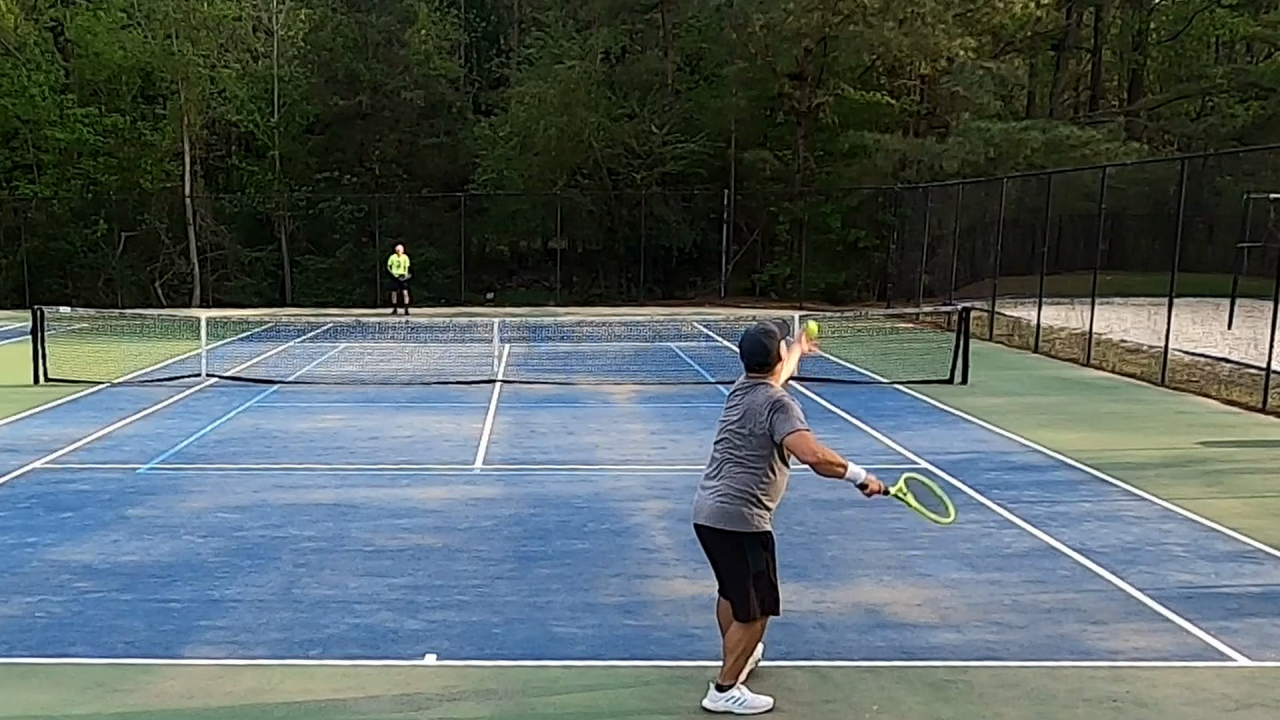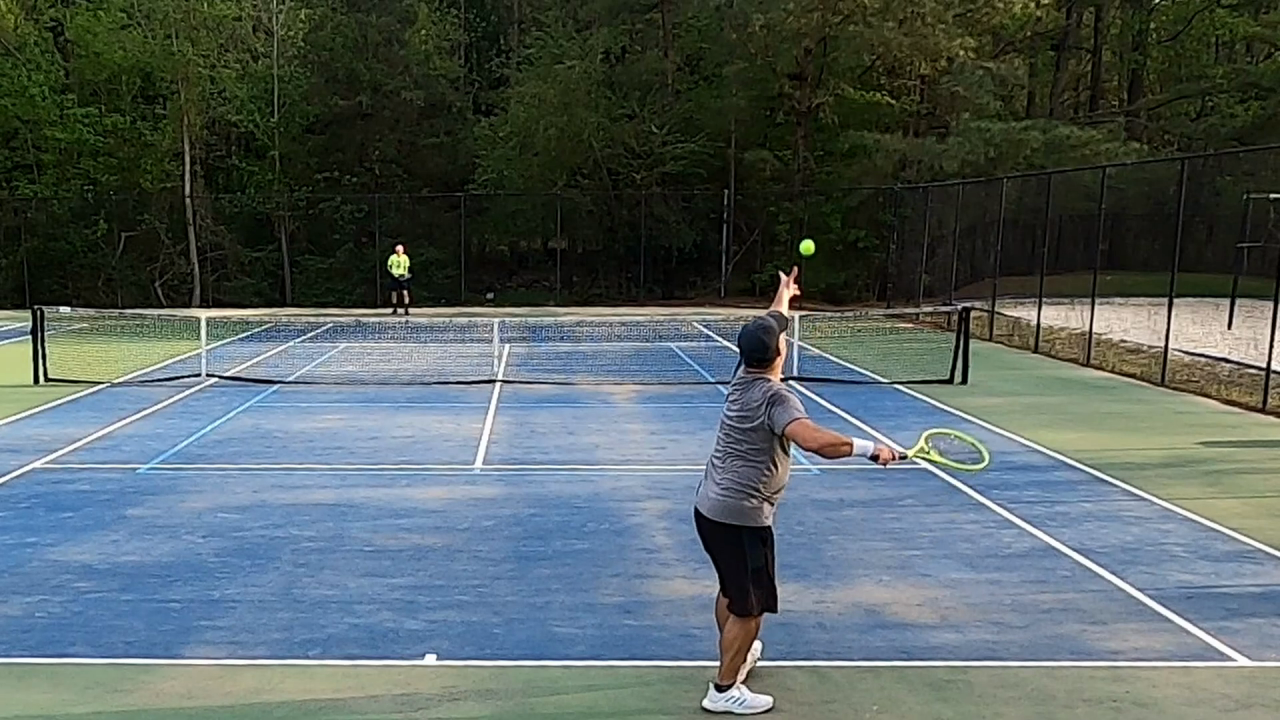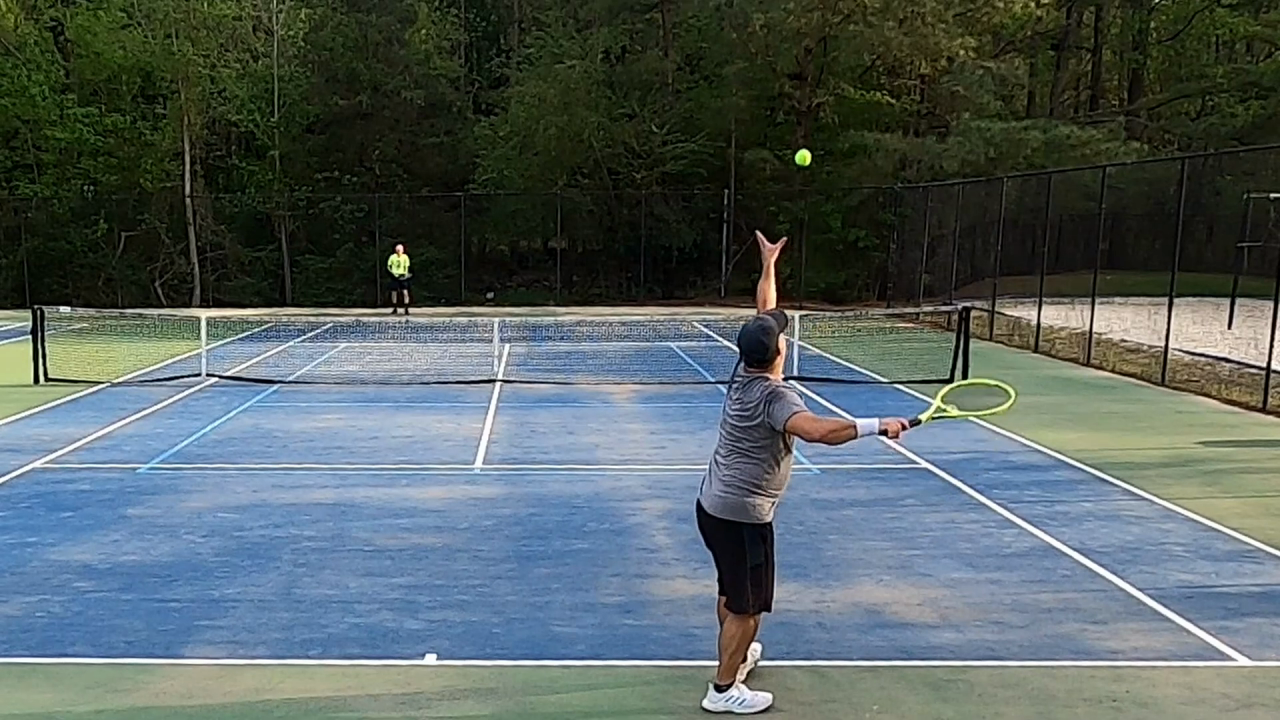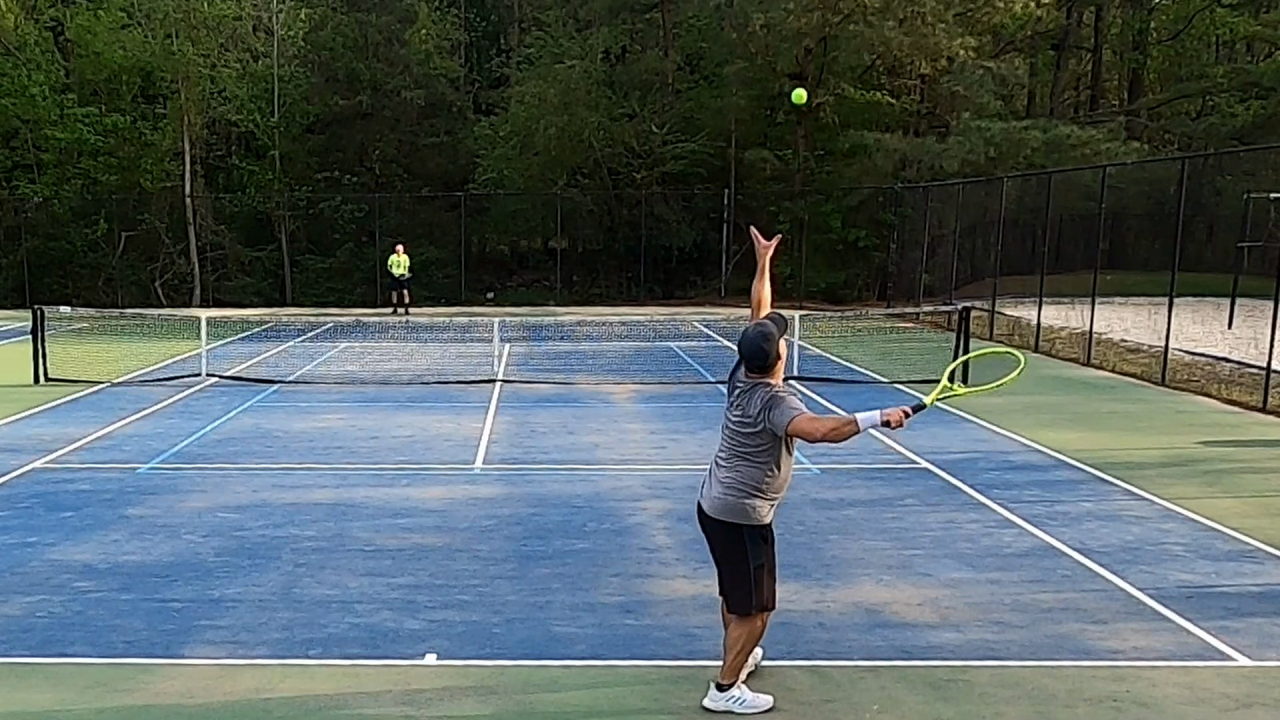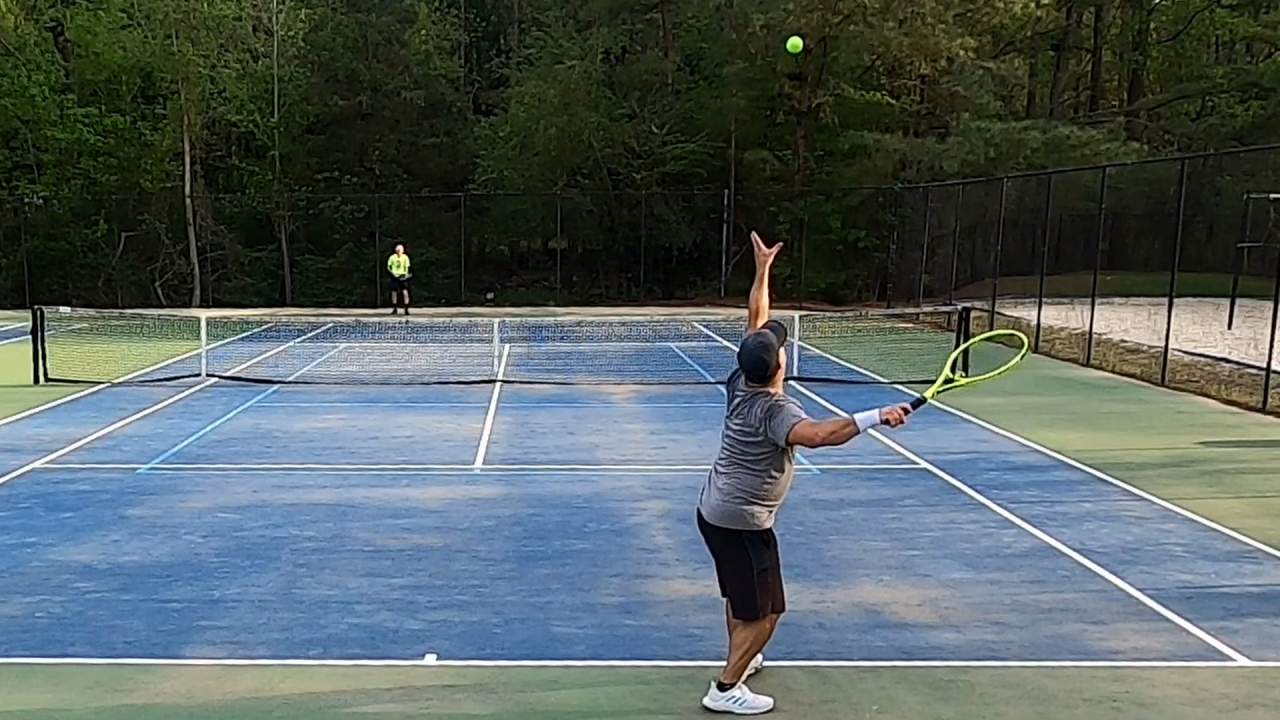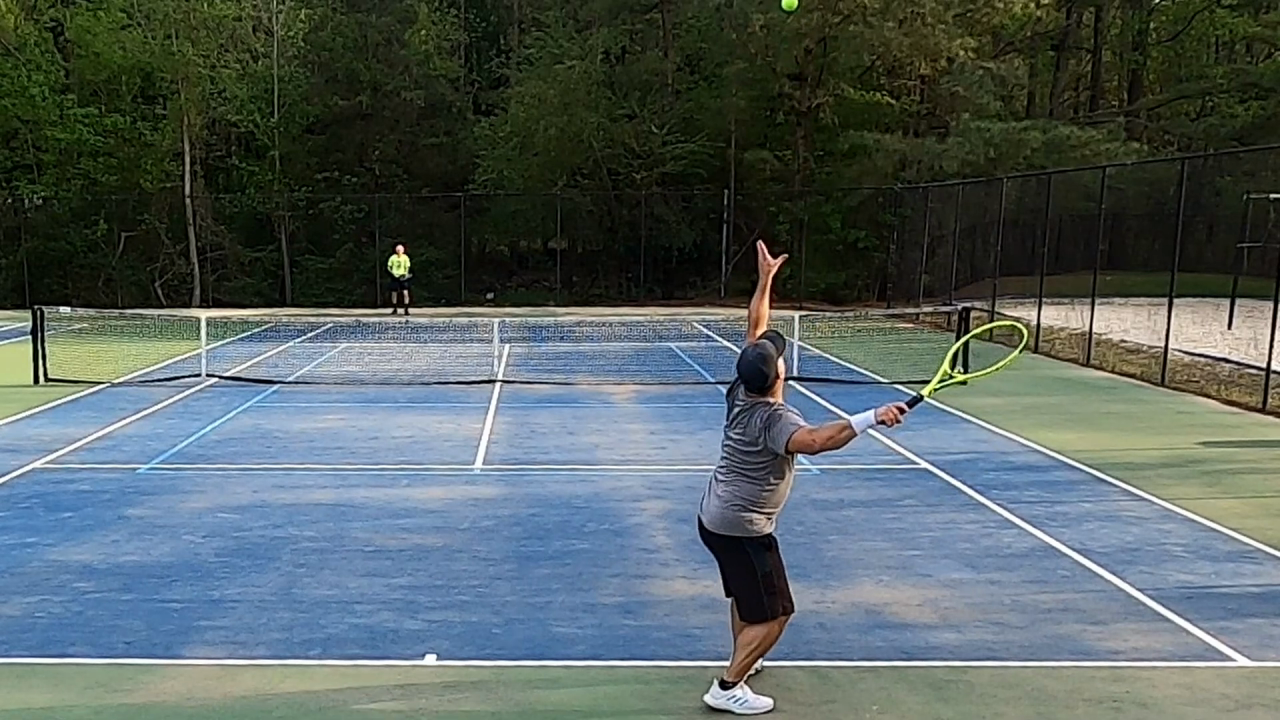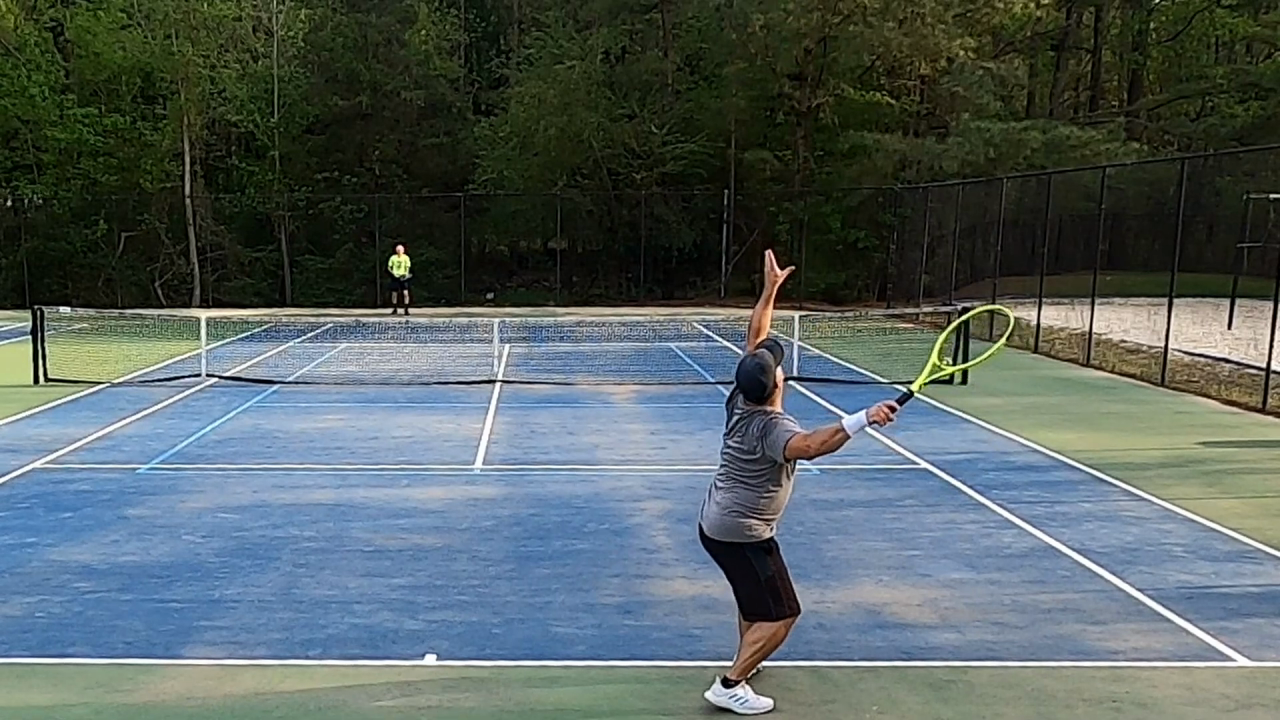
dt=0.7s
person 1, frame 1
left shoulder: (742, 388)
right shoulder: (777, 403)
left elbow: (774, 376)
right elbow: (814, 455)
left wrist: (799, 349)
right wrist: (859, 475)
left hip: (708, 513)
right hip: (741, 521)
left knee: (732, 594)
right knee: (754, 610)
left ankle: (737, 657)
right ankle: (725, 689)
person 1, frame 2
left shoulder: (744, 375)
right shoulder: (776, 396)
left elbow: (765, 328)
right elbow: (815, 440)
left wrist: (783, 294)
right wrist: (870, 448)
left hip: (710, 506)
right hip: (741, 516)
left knee: (731, 593)
right knee: (749, 607)
left ankle: (736, 655)
right ankle: (724, 689)
person 1, frame 3
left shoulder: (744, 372)
right shoulder: (775, 396)
left elbow: (764, 313)
right elbow: (818, 429)
left wrist: (769, 264)
right wrist: (876, 425)
left hip: (714, 505)
right hip: (742, 515)
left knee: (732, 595)
right knee: (746, 607)
left ankle: (736, 656)
right ankle: (723, 689)
person 1, frame 4
left shoulder: (742, 375)
right shoulder: (775, 401)
left elbow: (759, 315)
right elbow: (819, 429)
left wrist: (763, 261)
right wrist: (877, 417)
left hip: (714, 505)
right hip: (742, 516)
left knee: (735, 596)
right knee: (753, 610)
left ankle: (738, 657)
right ankle: (725, 688)
person 1, frame 5
left shoulder: (741, 383)
right shoulder: (775, 410)
left elbow: (756, 322)
right elbow: (818, 434)
left wrist: (763, 269)
right wrist: (874, 417)
left hip: (714, 511)
right hip: (742, 522)
left knee: (740, 597)
right knee: (763, 613)
left ankle: (741, 660)
right ankle: (726, 689)
person 1, frame 6
left shoulder: (741, 392)
right shoulder: (775, 419)
left elbow: (754, 331)
right elbow: (814, 440)
left wrist: (765, 278)
right wrist: (871, 418)
left hip: (715, 517)
right hip: (741, 528)
left knee: (747, 594)
right knee: (772, 615)
left ankle: (742, 659)
right ankle: (727, 687)
person 1, frame 7
left shoulder: (741, 399)
right shoulder: (772, 427)
left elbow: (755, 339)
right elbow: (809, 446)
left wrist: (770, 288)
right wrist: (862, 419)
left hip: (716, 524)
right hip: (741, 534)
left knee: (755, 597)
right knee: (779, 616)
left ankle: (746, 660)
right ankle: (729, 686)
